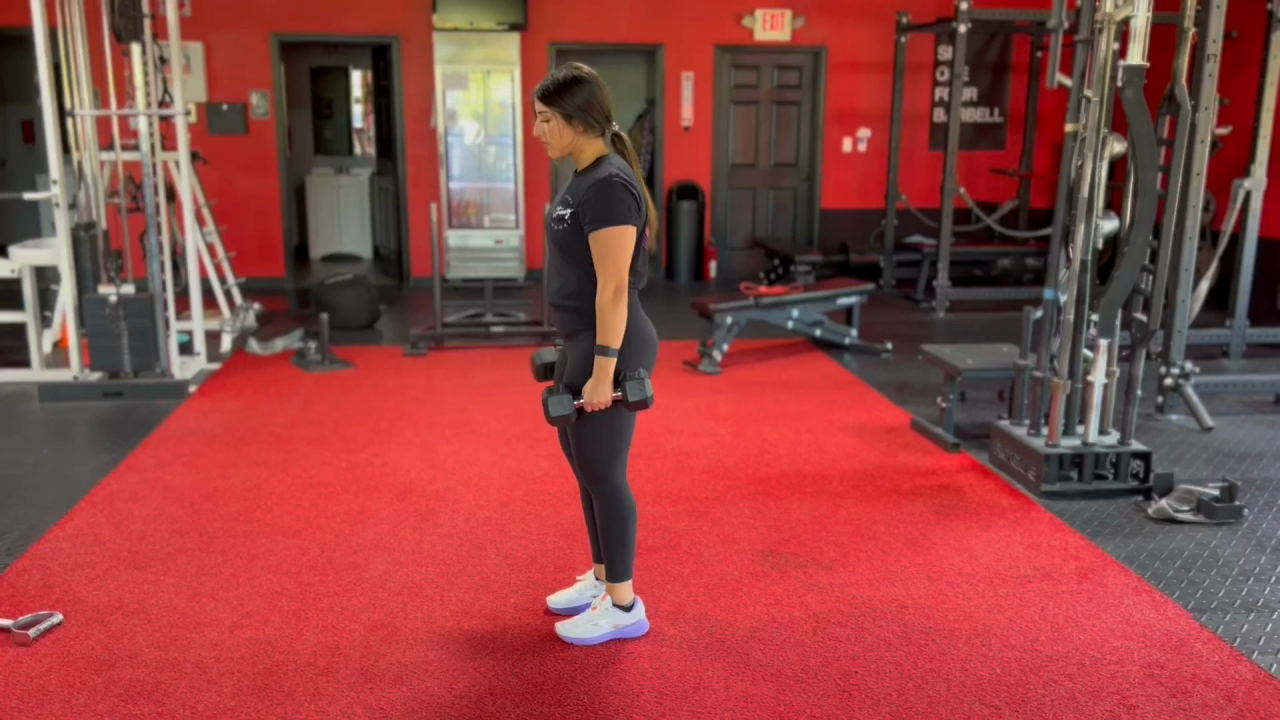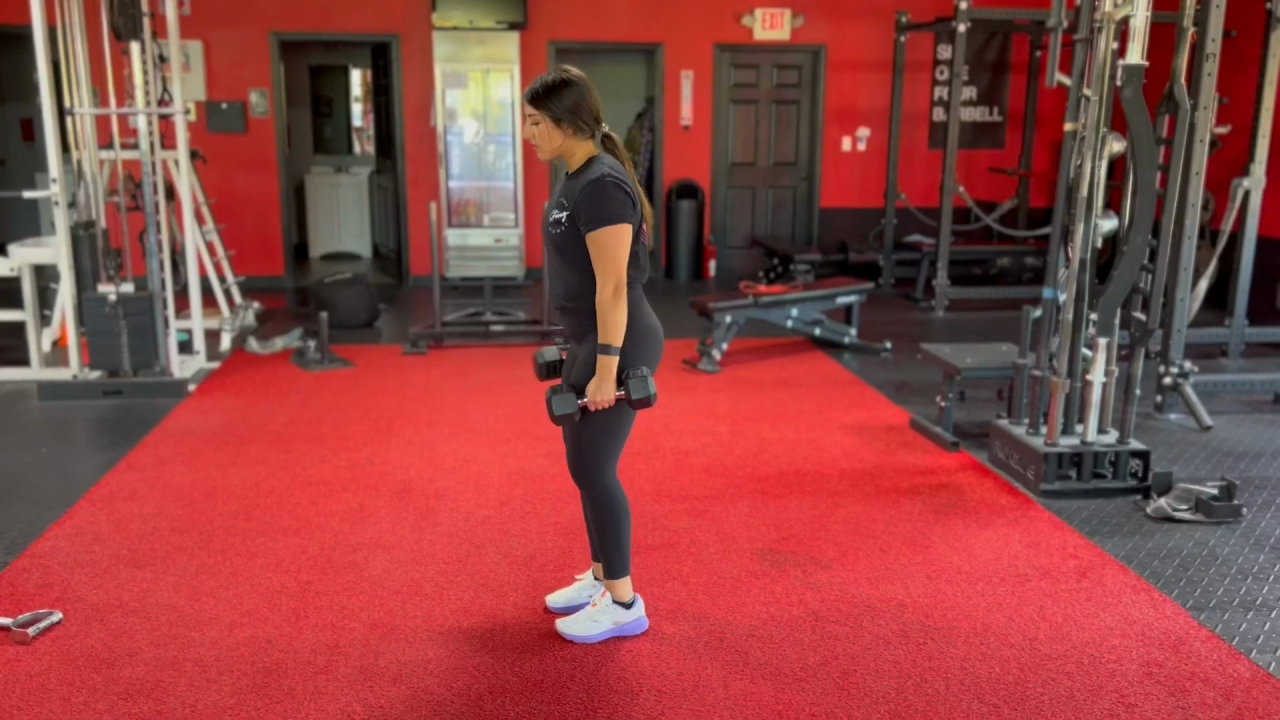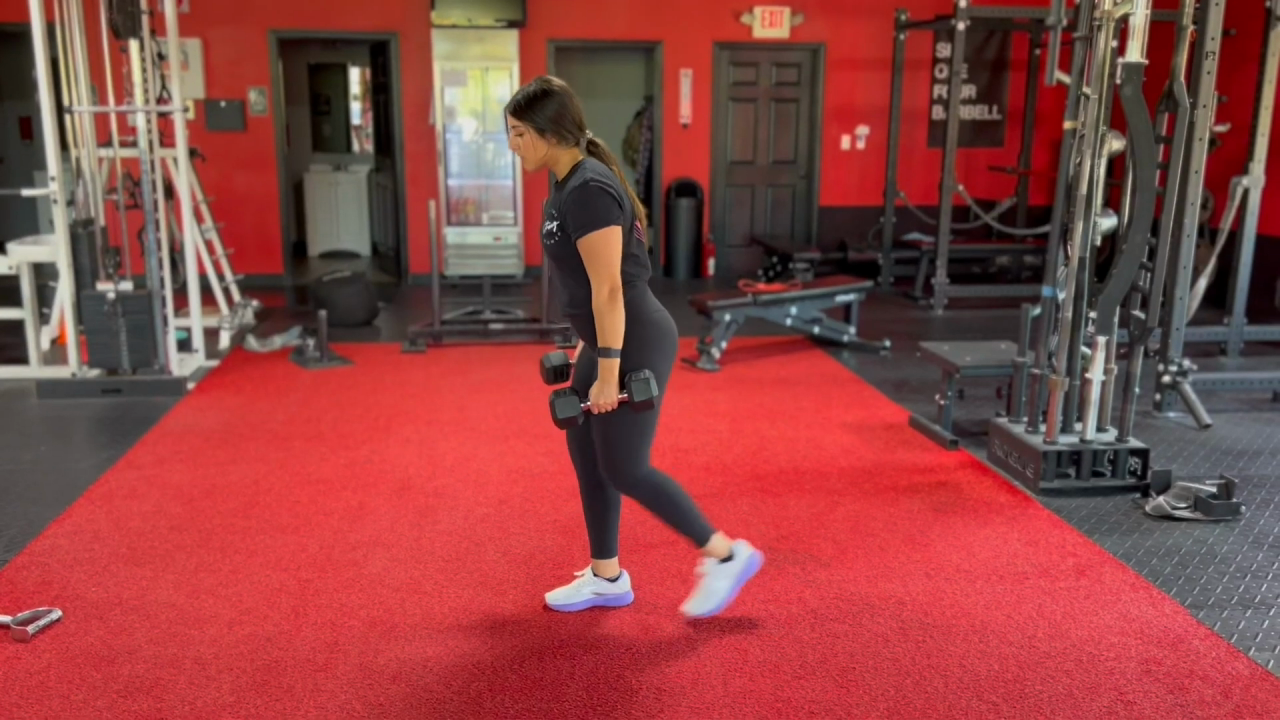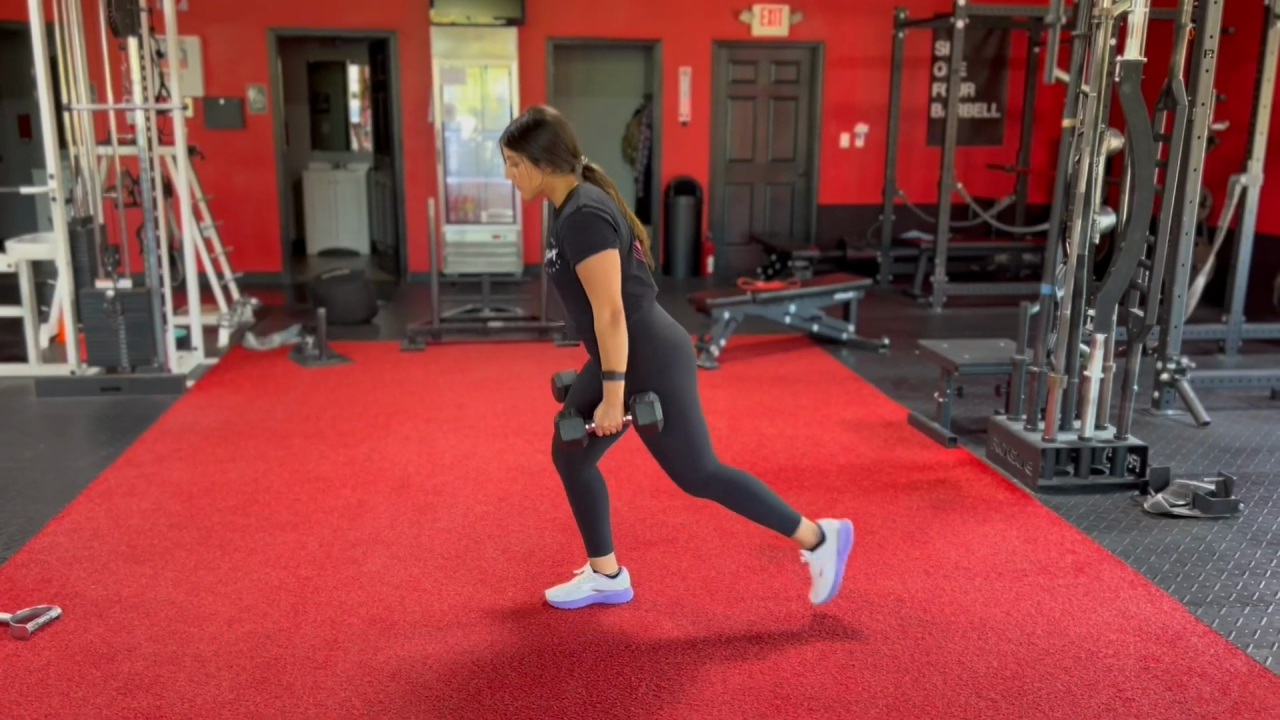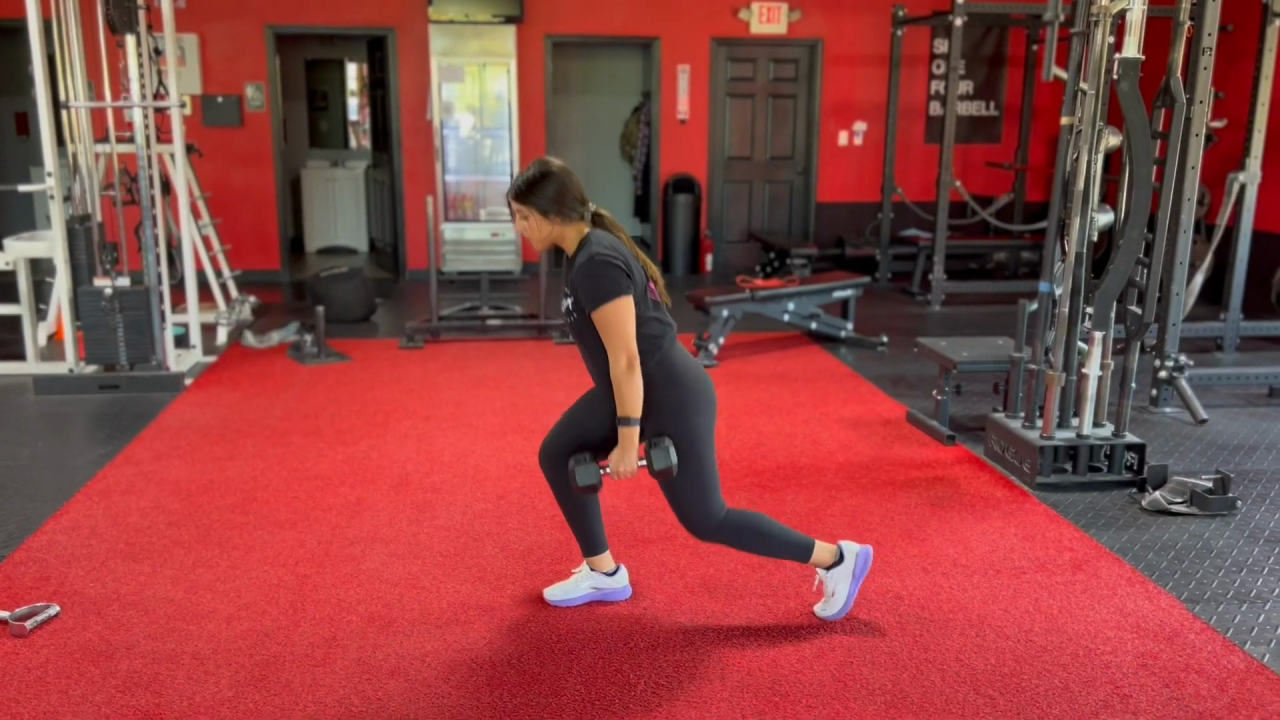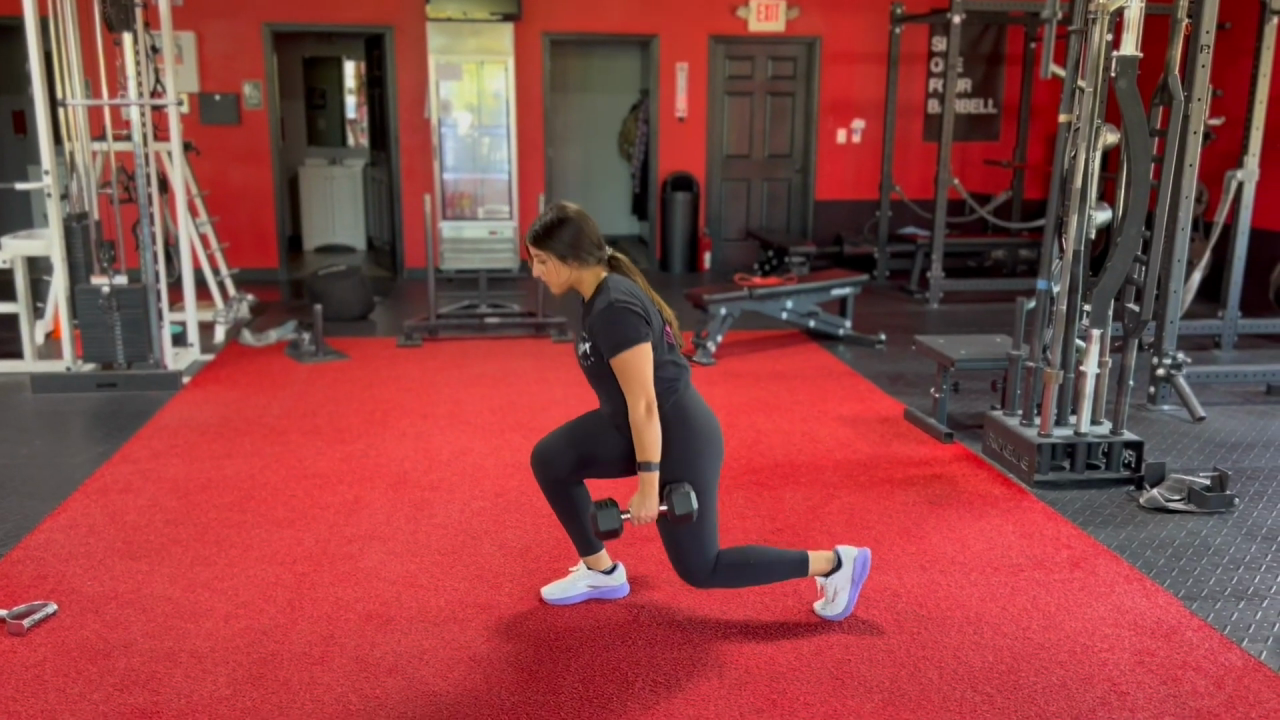
dt=0.2s
person 1, frame 1
left shoulder: (609, 185)
right shoulder: (588, 176)
left elbow: (613, 289)
left wrist: (603, 371)
left hip: (609, 347)
right hip: (583, 343)
left knee: (602, 473)
right knee: (583, 465)
left ankle: (624, 606)
right ankle: (604, 577)
person 1, frame 2
left shoulder: (602, 184)
right shoulder: (579, 178)
left elbow: (614, 286)
left wrist: (606, 370)
left hip: (619, 343)
right hip: (592, 339)
left knee: (591, 469)
right knee: (586, 463)
left ankle: (623, 604)
right ankle: (603, 576)
person 1, frame 3
left shoulder: (587, 190)
right shoulder: (570, 184)
left elbow: (609, 289)
left wrist: (608, 372)
right wrist: (593, 353)
left hip: (636, 342)
right hip: (609, 339)
left knee: (624, 467)
right knee: (586, 454)
left ankle: (726, 555)
right ankle: (607, 577)
person 1, frame 4
left shoulder: (584, 216)
right shoulder: (572, 207)
left elbow: (611, 313)
left wrist: (613, 396)
right wrist: (599, 374)
left hip: (653, 359)
right hip: (628, 353)
left knee: (695, 472)
right knee: (569, 452)
left ankle: (819, 538)
right ankle: (605, 574)
person 1, frame 5
left shoulder: (596, 263)
right shoulder: (587, 251)
left elbow: (625, 358)
left wrist: (628, 440)
right wrist: (620, 420)
left hip: (671, 395)
right hip: (643, 388)
left knee: (705, 520)
right knee: (557, 456)
left ankle: (837, 558)
right ankle: (604, 573)
person 1, frame 6
left shoulder: (615, 309)
right shoulder: (601, 294)
left elbow: (644, 404)
left wrist: (648, 484)
right wrist: (619, 448)
left hip: (680, 437)
right hip: (650, 428)
left knee: (698, 568)
right knee: (550, 460)
left ankle: (835, 564)
right ankle: (601, 571)
